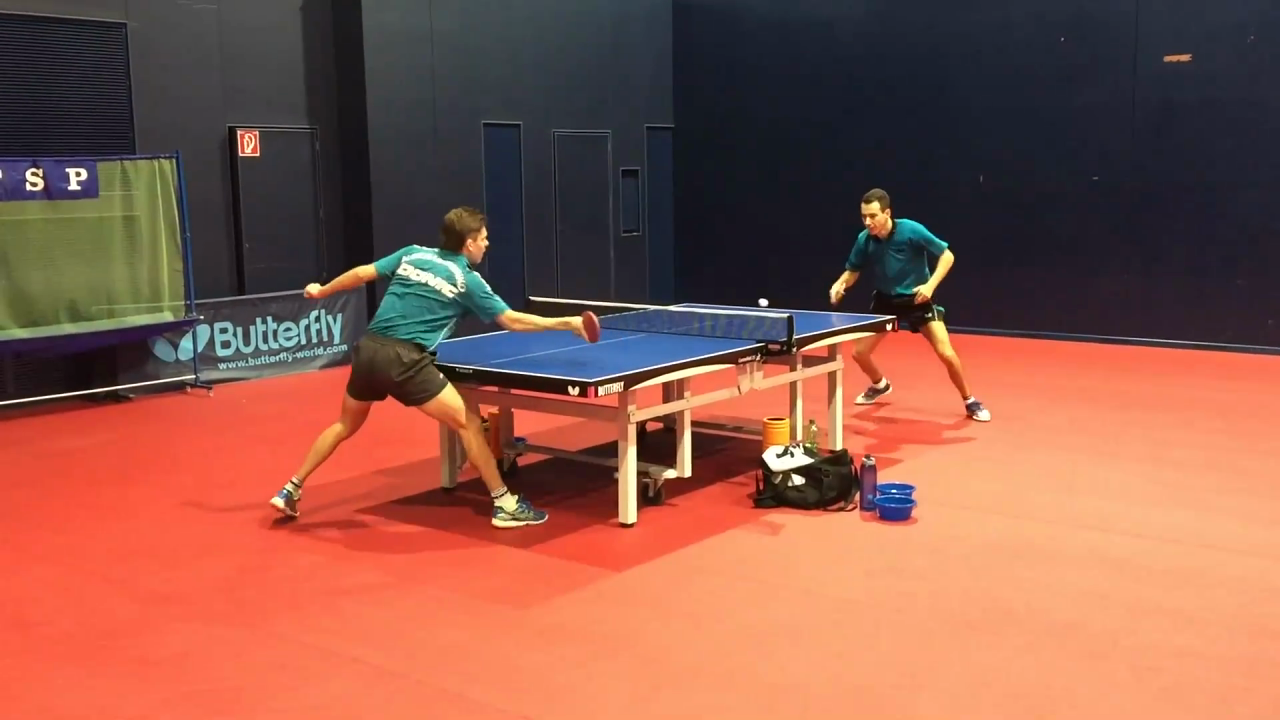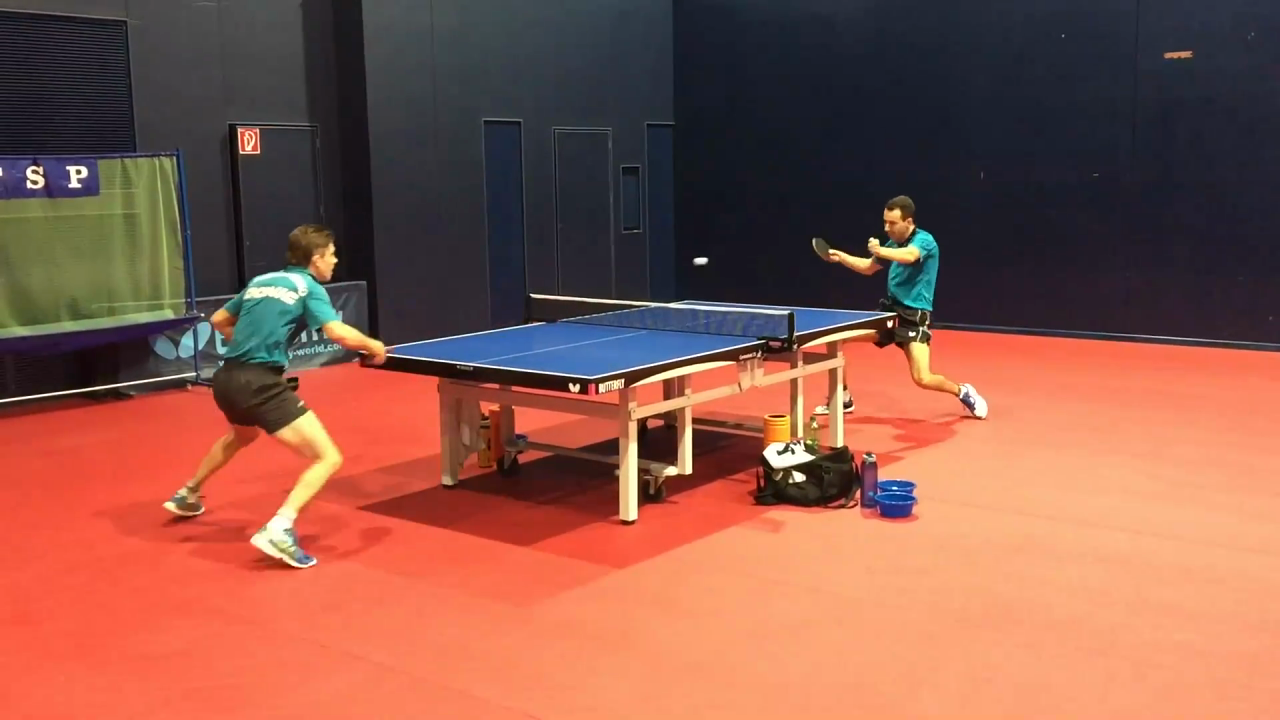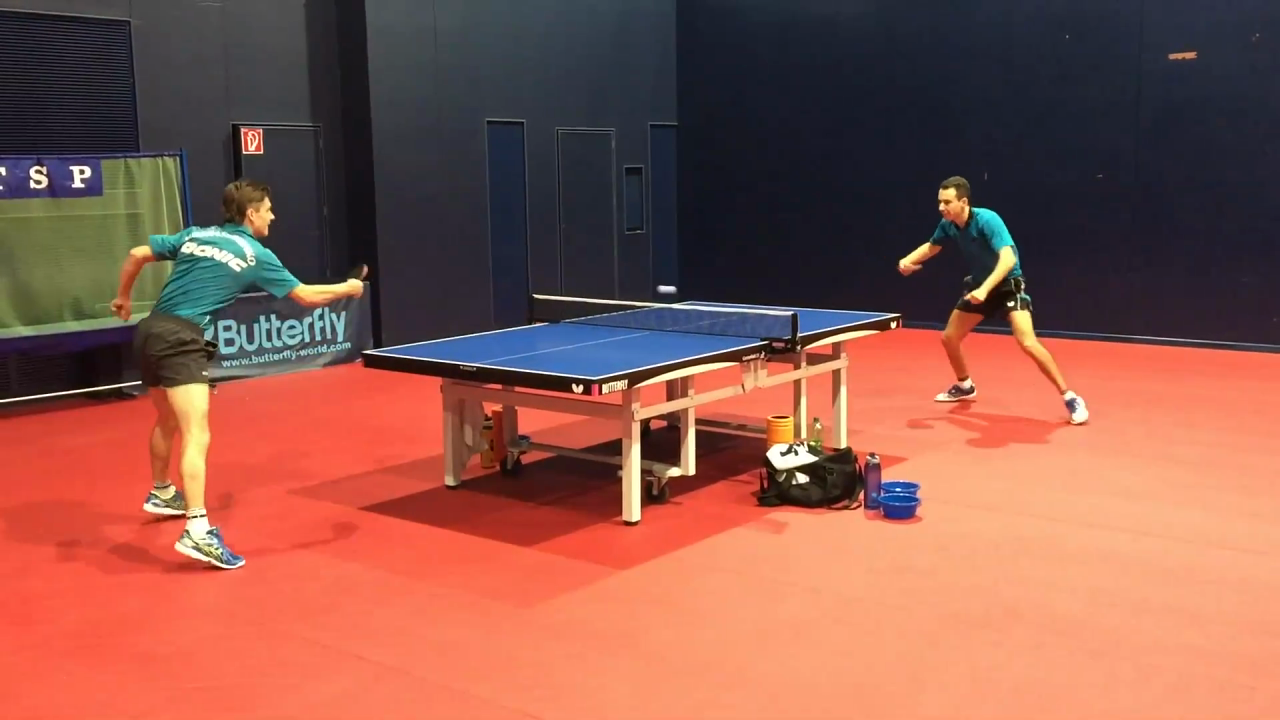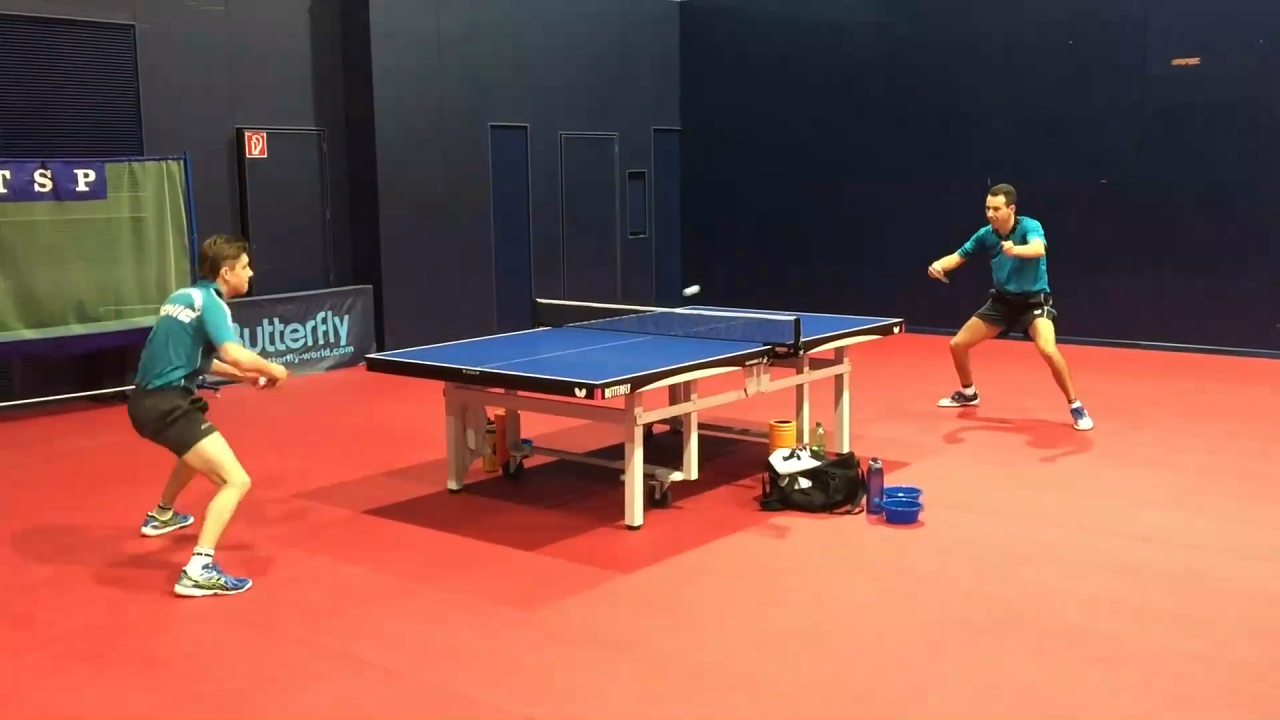
dt=0.5s
person 1, frame 1
left shoulder: (413, 254)
right shoulder: (468, 281)
left elbow: (361, 274)
right elbow: (512, 321)
left wrist: (322, 291)
right wrist: (566, 323)
left hip: (368, 349)
right hip: (404, 359)
left knee: (346, 426)
right knee: (468, 423)
left ankle: (290, 490)
right ankle: (505, 504)
person 1, frame 2
left shoulder: (259, 282)
right shoulder: (310, 290)
left elbow: (218, 320)
right elbow: (338, 332)
right wrist: (371, 345)
left hip: (226, 381)
right hip: (261, 385)
left knee: (242, 434)
right knee: (328, 459)
left ankle: (186, 496)
right ankle: (275, 531)
person 1, frame 3
left shoulder: (195, 235)
right shoulder: (256, 255)
left elbow: (137, 256)
right elbow: (304, 297)
left wrist: (124, 296)
right wrist: (347, 288)
left hip: (151, 330)
right hip: (178, 340)
left knee: (166, 420)
right knee: (197, 438)
left ankle: (162, 494)
right ankle: (197, 531)
person 1, frame 4
left shoulder: (184, 296)
right shoulder: (212, 304)
right elbow: (234, 352)
left wrist: (244, 374)
right wrist: (272, 368)
left hip: (145, 402)
right hip: (165, 407)
left knee: (199, 446)
right knee: (236, 481)
left ankle: (161, 514)
right ankle: (199, 569)
person 2, frame 1
left shoulder: (912, 230)
right shoulder: (864, 240)
left elbow: (947, 256)
right elbow: (852, 272)
left wrist: (931, 285)
right wrist: (839, 286)
left hip: (919, 298)
right hip: (886, 299)
left knee: (946, 353)
right knee: (859, 352)
left ankle: (970, 401)
right ankle: (879, 385)
person 2, frame 2
left shoulder: (925, 240)
right shoulder: (893, 242)
left elbow: (909, 256)
right elbow: (870, 267)
left wrist: (881, 250)
right wrist: (843, 258)
left hip: (914, 316)
right hip: (890, 311)
left knee: (922, 379)
left ankle: (964, 392)
right ankle: (843, 399)
person 2, frame 3
left shoulder: (987, 220)
right shoulder: (947, 225)
left elbow: (1008, 258)
right elbow: (932, 247)
left wrist: (985, 289)
right wrist: (908, 260)
left hip: (1008, 286)
right hip: (978, 286)
left knee: (1028, 344)
right knee: (948, 338)
left ankle: (1069, 397)
right ankle: (964, 386)
person 2, frame 4
left shoulder: (1029, 226)
right shoulder: (985, 235)
left elbow: (1039, 249)
right elbow: (959, 257)
left wrist: (1015, 251)
right wrist: (941, 264)
left hip: (1033, 301)
right hip: (1001, 301)
left knee: (1048, 350)
right knee: (957, 344)
left ankle: (1075, 406)
right ankle: (967, 393)
